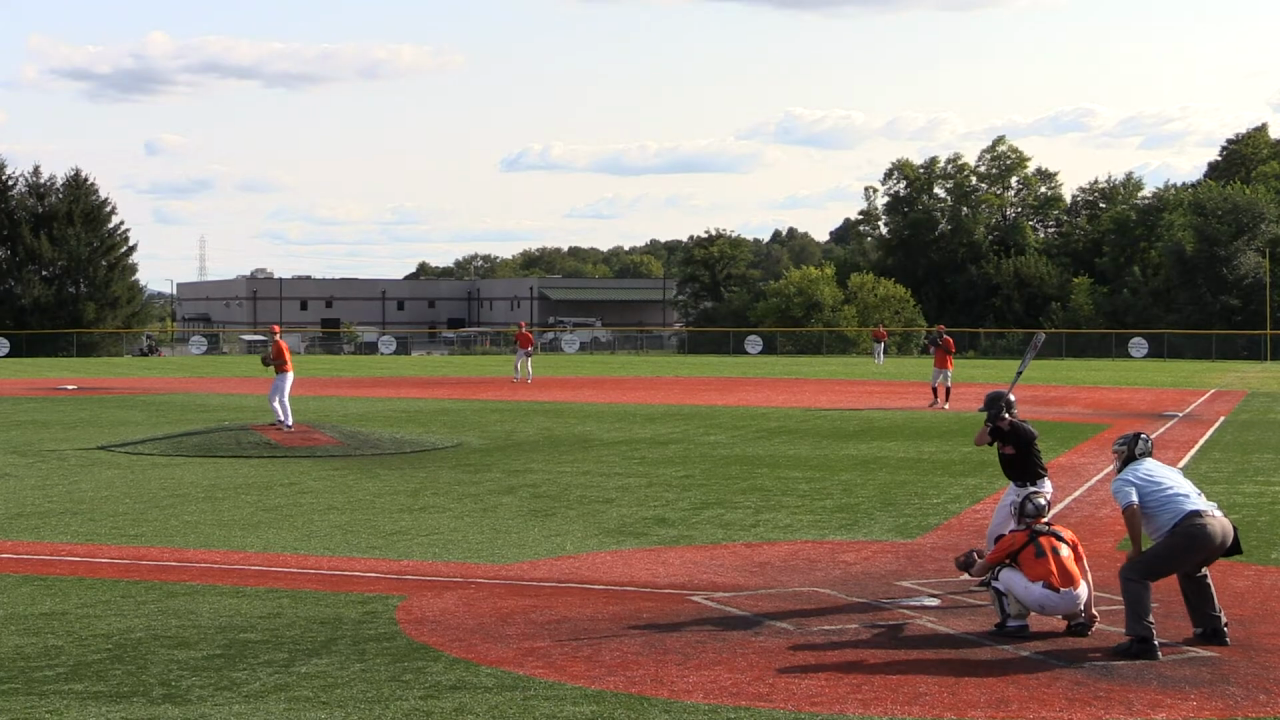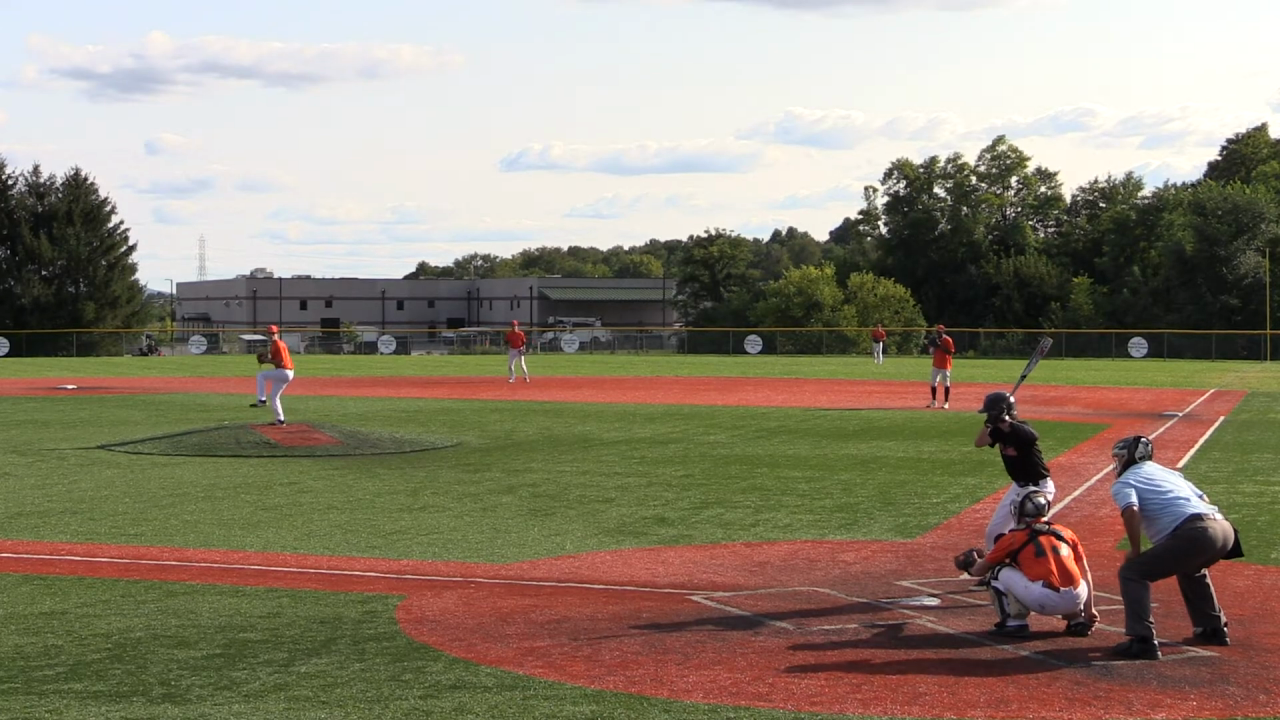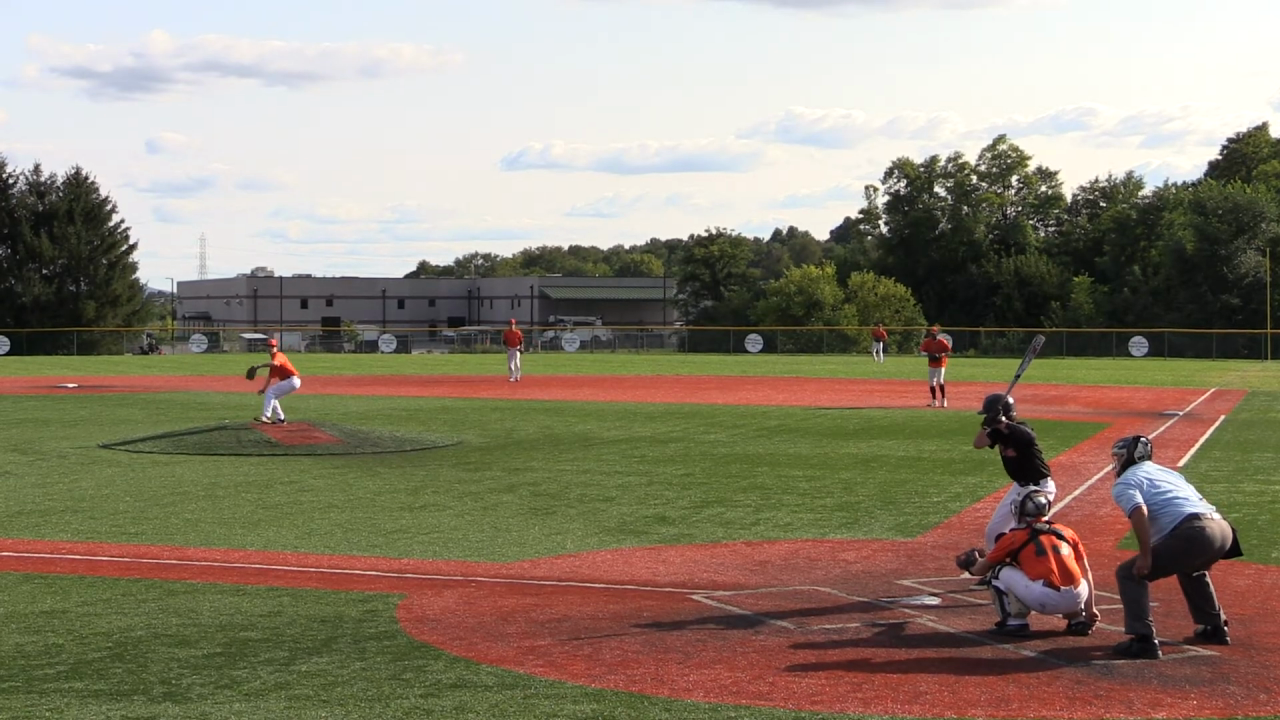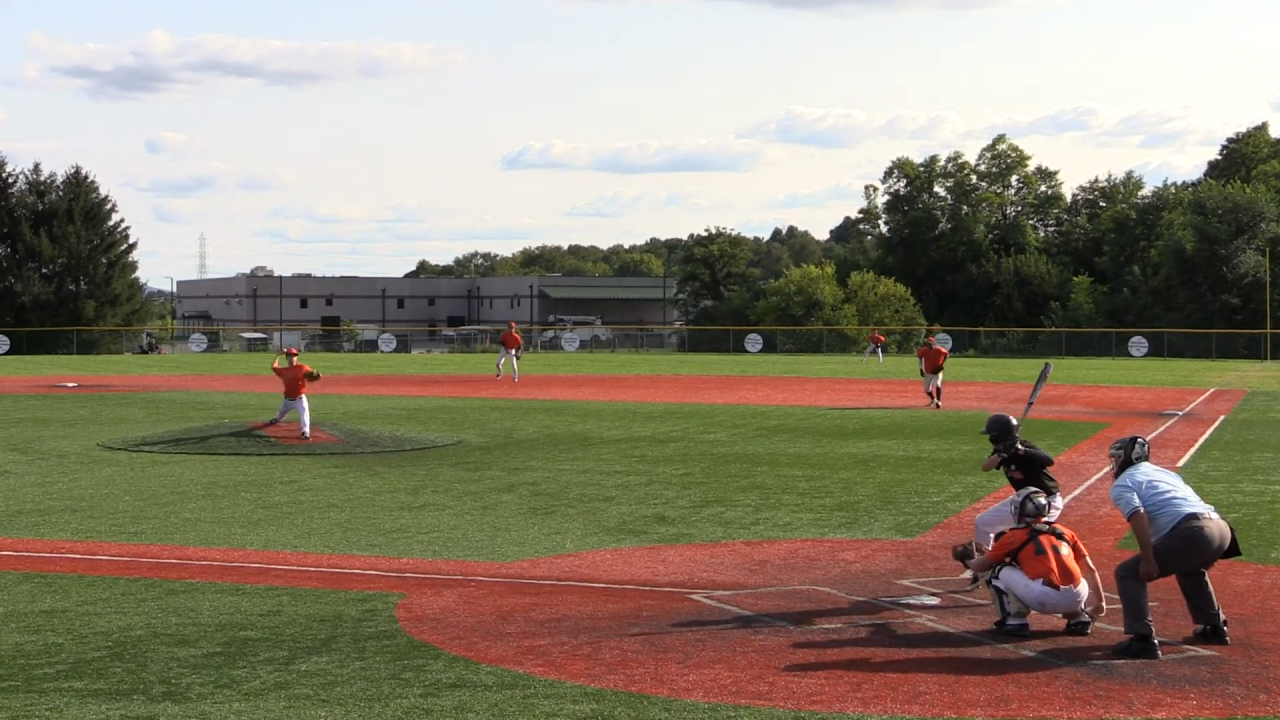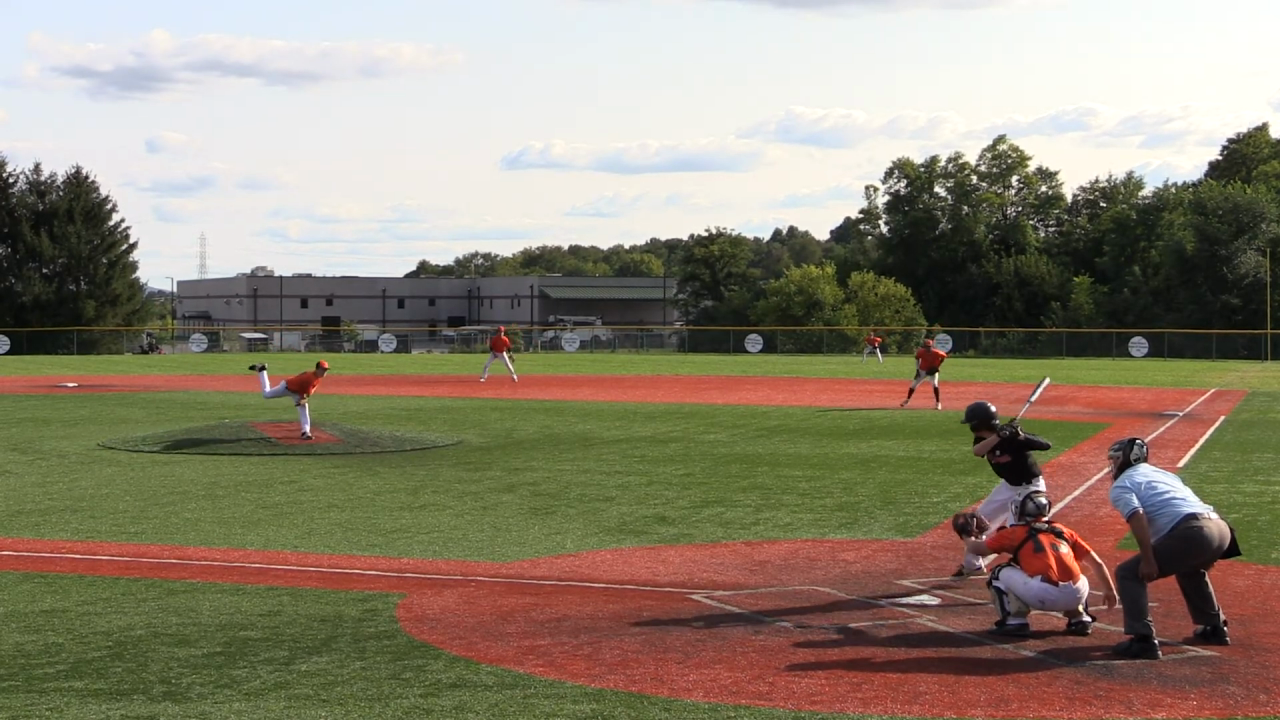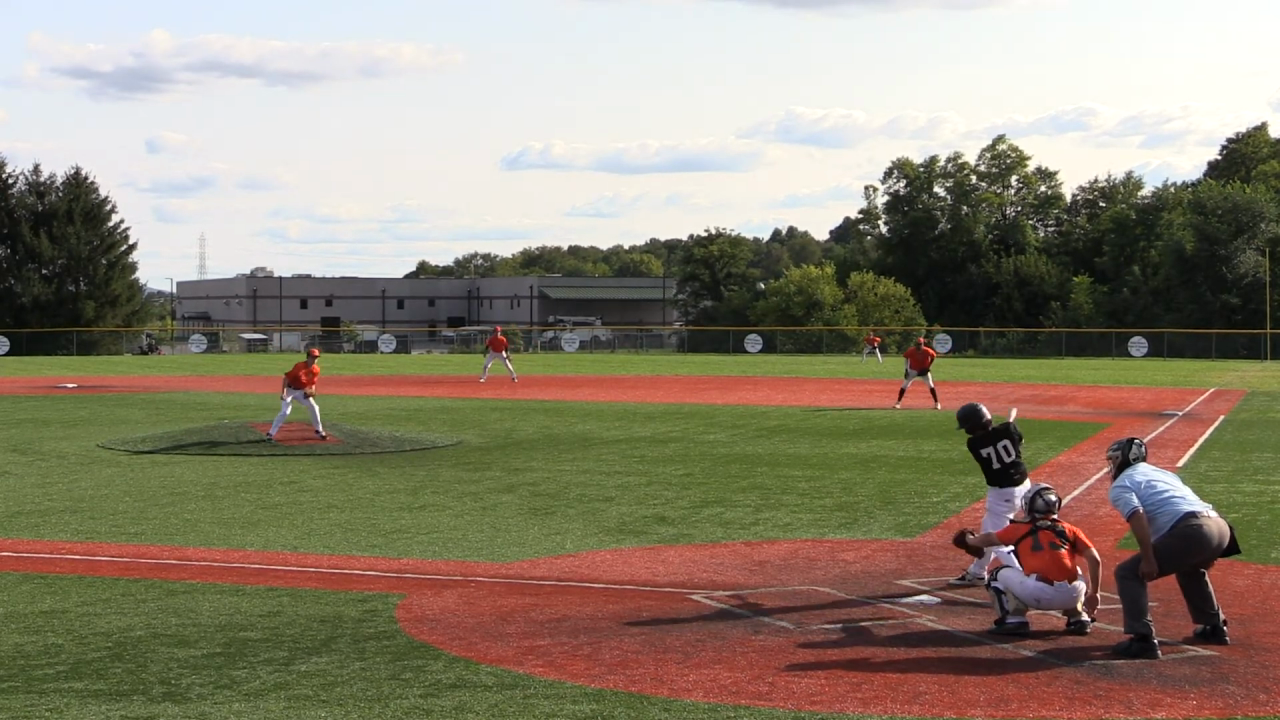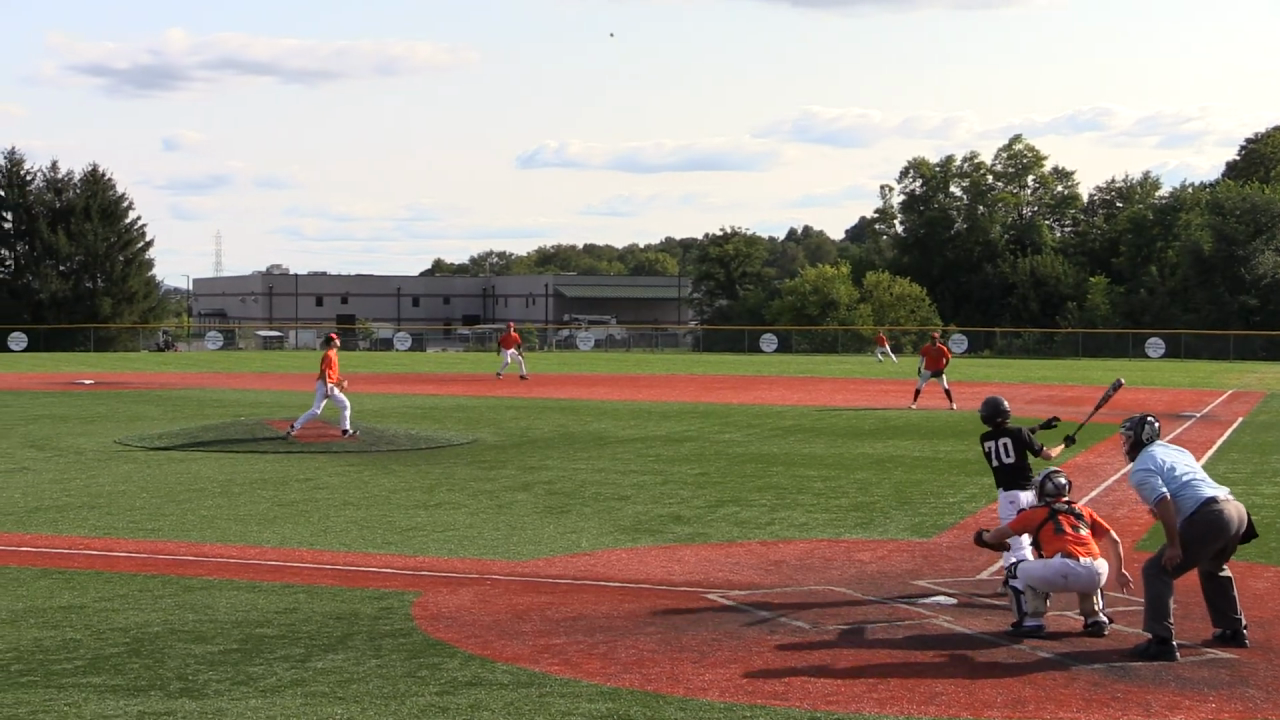
dt=0.4s
person 1, frame 1
left shoulder: (1123, 480)
right shoulder: (1168, 469)
left elbow: (1132, 510)
left wrist: (1137, 550)
left hip: (1195, 530)
right hip: (1223, 524)
left knee: (1132, 573)
right knee: (1191, 569)
left ankle: (1143, 642)
right ankle: (1214, 629)
person 1, frame 2
left shoulder: (1124, 482)
right shoulder: (1169, 472)
left elbow: (1131, 512)
left wrist: (1135, 551)
left hip: (1195, 533)
right hip: (1224, 528)
left knee: (1131, 572)
right knee: (1189, 567)
left ankle: (1143, 641)
right ankle: (1214, 629)
person 1, frame 3
left shoulder: (1124, 483)
right shoulder: (1169, 472)
left elbow: (1139, 512)
left wrist: (1145, 555)
left hip: (1194, 533)
right hip: (1222, 528)
left knee: (1128, 573)
right knee: (1189, 567)
left ankle: (1144, 641)
right ankle: (1215, 628)
person 1, frame 4
left shoulder: (1122, 484)
right shoulder: (1166, 473)
left elbow: (1138, 516)
left wrist: (1148, 560)
right wrist: (1205, 553)
left hip: (1192, 533)
right hip: (1221, 528)
left knee: (1127, 573)
right knee: (1190, 567)
left ankle: (1143, 640)
right ankle: (1215, 628)
person 1, frame 5
left shoulder: (1121, 486)
right shoulder: (1165, 474)
left elbow: (1137, 517)
left wrist: (1148, 560)
right wrist: (1205, 554)
left hip: (1192, 533)
right hip: (1220, 528)
left knee: (1128, 573)
right knee: (1190, 568)
left ankle: (1144, 640)
right ankle: (1215, 628)
person 1, frame 6
left shoulder: (1120, 486)
right shoulder: (1164, 473)
left elbow: (1137, 516)
left wrist: (1148, 559)
right wrist: (1206, 553)
left hip: (1191, 532)
right hip: (1220, 527)
left knee: (1128, 573)
right knee: (1189, 567)
left ankle: (1143, 640)
right ankle: (1214, 627)
person 1, frame 7
left shoulder: (1139, 469)
right shoulder: (1176, 451)
left elbow: (1164, 502)
left wrist: (1173, 545)
left hip: (1209, 518)
right hip: (1236, 510)
left knee: (1156, 570)
right knee: (1212, 567)
left ankle: (1162, 642)
right ankle: (1234, 630)
person 2, frame 1
left shoulder: (1020, 428)
right shoulder: (998, 428)
left elbow: (1033, 435)
right elbow: (978, 441)
left wrist: (1005, 419)
right wrist: (989, 422)
left hip: (1035, 488)
right hip: (1016, 487)
right knee: (995, 533)
person 2, frame 2
left shoulder: (1020, 429)
right shoulder: (999, 430)
left elbow: (1033, 437)
right elbow: (978, 443)
left wrist: (1005, 420)
right wrist: (989, 423)
left hip: (1038, 488)
right hip: (1019, 487)
right knee: (994, 531)
person 2, frame 3
left shoulder: (1020, 429)
right shoulder: (999, 431)
left elbow: (1031, 438)
right elbow: (978, 444)
left wrist: (1002, 422)
right wrist: (986, 425)
left hip: (1039, 488)
right hip: (1020, 487)
right knee: (993, 531)
person 2, frame 4
left shoulder: (1027, 449)
right shoulder: (1004, 450)
left elbow: (1048, 460)
right elbow: (986, 467)
left wrist: (1020, 450)
right wrist: (1002, 453)
left hip: (1047, 502)
right knee: (983, 522)
person 2, frame 5
left shoulder: (1013, 438)
right shoulder: (984, 437)
left elbow: (1046, 445)
right elbow: (977, 451)
left wrist: (1021, 436)
right wrist: (999, 436)
left hip: (1029, 489)
right hip: (1009, 486)
right ankle: (972, 565)
person 2, frame 6
left shoulder: (973, 444)
right shoulder: (1009, 429)
left hip: (1002, 493)
right hip: (1023, 487)
right knee: (989, 530)
right ankle: (976, 573)
person 2, frame 7
left shoulder: (984, 439)
right shoulder: (1019, 433)
right elbow: (1047, 455)
left wrist: (1040, 426)
right wrist: (1064, 445)
left hip: (1010, 495)
right hip: (1031, 493)
left knee: (1019, 547)
right knee: (1016, 540)
person 3, frame 1
left shoulder: (1015, 538)
right shoulder: (1066, 533)
left elbow: (980, 571)
right elbow: (1085, 573)
left wrist: (970, 566)
right wrist: (1089, 610)
left hip: (1046, 601)
right hip: (1076, 600)
left knee: (999, 572)
left ankle: (1015, 624)
right ankle: (1078, 621)
person 3, frame 2
left shoulder: (1015, 537)
right shoulder: (1066, 532)
left elbow: (979, 570)
right elbow: (1085, 572)
left wrist: (970, 566)
right wrist: (1089, 609)
left hip: (1045, 601)
right hip: (1076, 599)
left knee: (999, 572)
left ankle: (1015, 623)
right ankle: (1078, 621)
person 3, frame 3
left shoulder: (1015, 536)
right shoulder: (1067, 532)
left elbow: (980, 570)
right elbow: (1085, 572)
left wrist: (970, 565)
right wrist: (1090, 609)
left hip: (1046, 599)
right hip: (1077, 598)
left knee: (999, 571)
left ankle: (1016, 623)
right ankle: (1078, 620)
person 3, frame 4
left shoulder: (1015, 536)
right shoulder: (1065, 532)
left elbow: (980, 567)
right elbow: (1090, 569)
left wrist: (968, 560)
right wrist: (1099, 601)
left hip: (1045, 598)
right hip: (1077, 597)
left knee: (1000, 571)
left ankle: (1015, 622)
right ankle: (1079, 619)
person 3, frame 5
left shoulder: (1014, 533)
right shoulder: (1064, 531)
left elbow: (977, 549)
right elbow: (1096, 563)
left wrist: (968, 539)
right wrist: (1110, 589)
left hip: (1044, 594)
right hip: (1077, 594)
left knee: (1000, 574)
left ankle: (1015, 622)
right ankle: (1080, 619)
person 3, frame 6
left shoulder: (1018, 529)
right shoulder: (1070, 530)
left elbow: (989, 539)
right elbow: (1095, 560)
left wrist: (971, 540)
right wrist: (1093, 593)
left hip: (1039, 593)
right hip: (1073, 594)
left knee: (999, 575)
left ankle: (1015, 620)
right ankle: (1080, 619)
person 3, frame 7
left shoulder: (1034, 514)
right shoulder: (1083, 511)
left elbow: (1002, 533)
right elbow: (1114, 540)
left wrist: (986, 537)
right wrist: (1118, 571)
left hip: (1065, 569)
right hip: (1098, 572)
left knee: (1016, 572)
left ankle: (1031, 622)
right ankle: (1096, 620)
